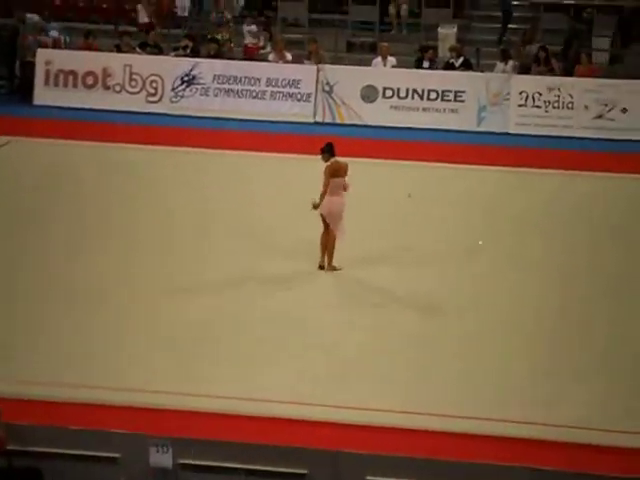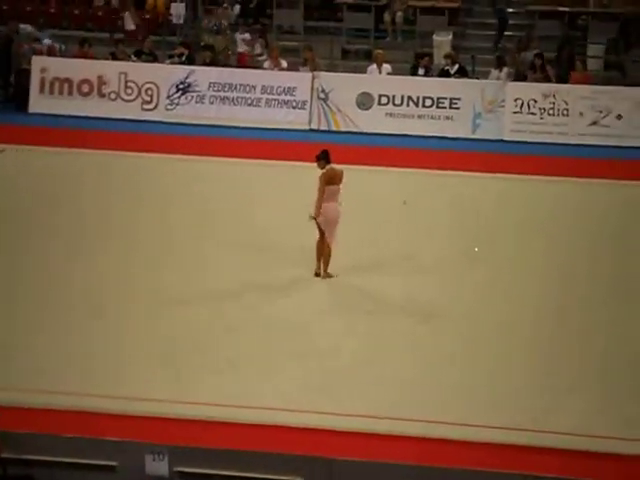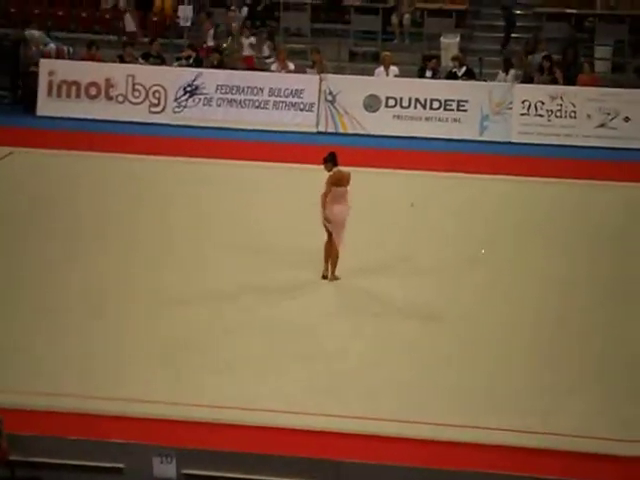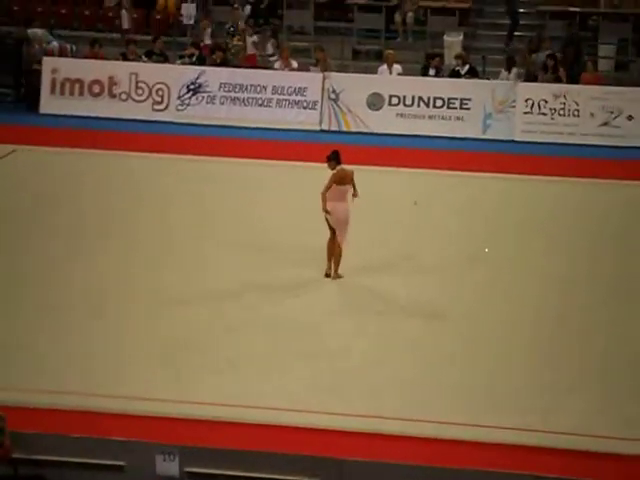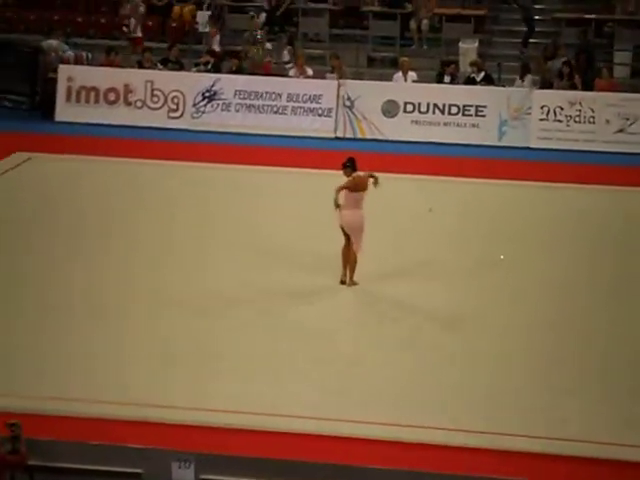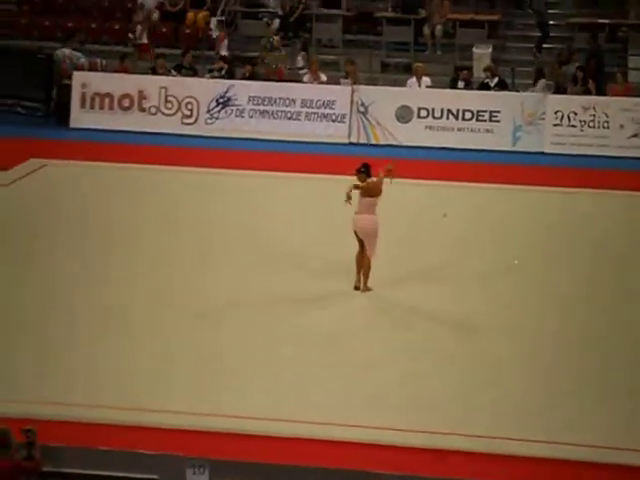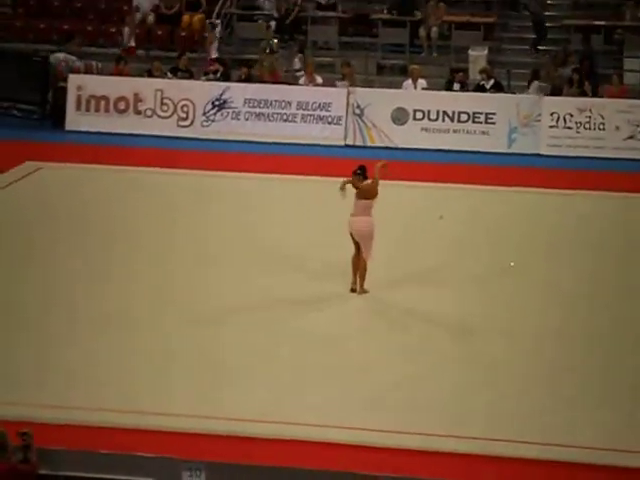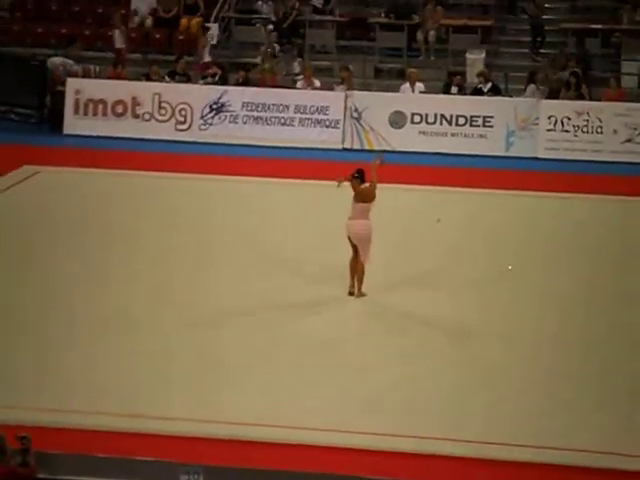
dt=0.1s
person 1, frame 1
left shoulder: (329, 168)
right shoulder: (345, 165)
left elbow: (326, 187)
left wrist: (319, 202)
left hip: (328, 201)
right hip: (338, 202)
left knee: (326, 230)
right knee: (333, 233)
left ankle: (322, 260)
right ankle: (329, 264)
person 1, frame 2
left shoulder: (324, 175)
right shoulder: (340, 172)
left elbow: (321, 195)
left wrist: (317, 211)
left hip: (323, 208)
right hip: (333, 208)
left knee: (321, 236)
right knee: (328, 241)
left ankle: (318, 267)
right ankle: (325, 271)
person 1, frame 3
left shoulder: (332, 177)
right shoulder: (347, 175)
left elbow: (324, 196)
left wrist: (324, 213)
left hip: (329, 210)
right hip: (341, 211)
left knee: (329, 238)
right knee: (336, 243)
left ankle: (325, 269)
right ankle: (332, 274)
person 1, frame 4
left shoulder: (335, 175)
right shoulder: (350, 172)
left elbow: (324, 192)
left wrist: (324, 205)
right wrist: (355, 190)
left hip: (331, 208)
right hip: (343, 208)
left knee: (332, 236)
right knee: (339, 240)
left ankle: (328, 267)
right ankle: (335, 272)
person 1, frame 5
left shoulder: (351, 182)
right shoulder: (365, 178)
left elbow: (339, 188)
left wrist: (336, 199)
right wrist: (375, 178)
left hip: (345, 215)
right hip: (356, 216)
left knee: (347, 243)
right knee: (354, 248)
left ankle: (344, 274)
right ankle: (350, 279)
person 1, frame 6
left shoulder: (365, 187)
right shoulder: (379, 183)
left elbow: (354, 185)
right elbow: (382, 174)
left wrist: (349, 192)
right wrist: (387, 170)
left hip: (359, 220)
right hip: (371, 221)
left knee: (361, 249)
right knee: (368, 253)
left ankle: (358, 280)
right ankle: (364, 285)
person 1, frame 7
left shoulder: (361, 189)
right shoulder: (374, 185)
left elbow: (352, 181)
right elbow: (376, 172)
left wrist: (344, 183)
right wrist: (381, 165)
left hip: (354, 222)
right hip: (366, 223)
left knee: (357, 251)
right knee: (364, 255)
left ankle: (354, 282)
right ankle: (361, 287)
person 1, frame 8
left shoulder: (359, 192)
right shoulder: (372, 189)
left elbow: (350, 180)
right elbow: (373, 173)
left wrist: (343, 179)
right wrist: (377, 163)
left hip: (352, 225)
right hip: (364, 226)
left knee: (355, 255)
right knee: (361, 259)
left ankle: (352, 285)
right ankle: (359, 290)
